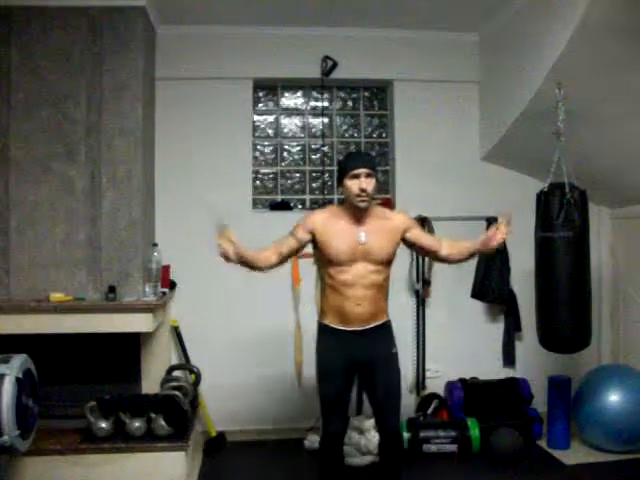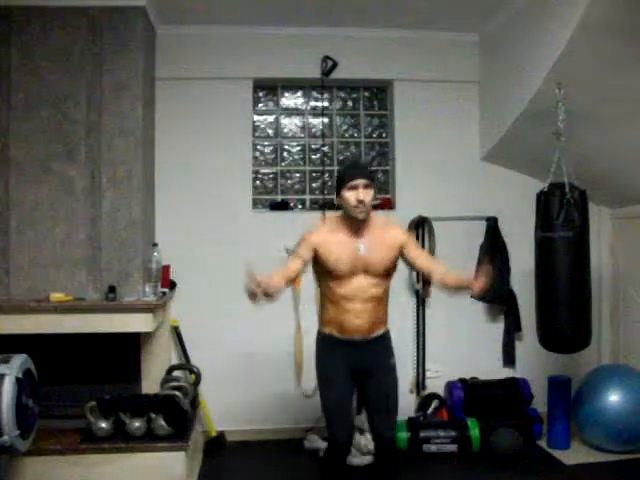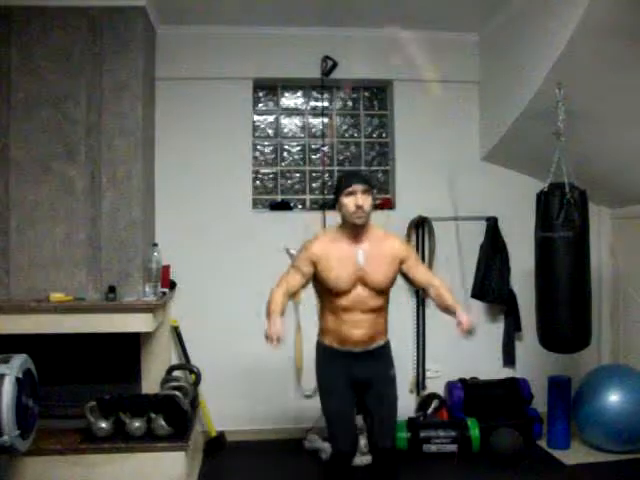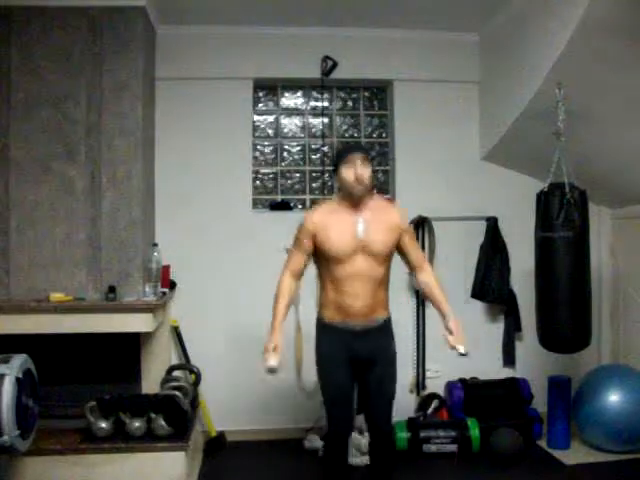
dt=0.1s
person 1, frame 1
left shoulder: (397, 222)
right shoulder: (318, 222)
left elbow: (442, 249)
right elbow: (273, 255)
left wrist: (482, 244)
right wrist: (239, 254)
left hip: (379, 337)
right hip: (333, 339)
left knee: (390, 426)
right knee: (334, 428)
person 1, frame 2
left shoulder: (395, 235)
right shoulder: (318, 237)
left elbow: (434, 271)
right elbow: (283, 277)
left wrist: (465, 281)
right wrist: (263, 287)
left hip: (378, 348)
right hip: (333, 349)
left knee: (385, 436)
right knee: (339, 437)
person 1, frame 3
left shoulder: (395, 246)
right shoulder: (318, 248)
left elbow: (433, 286)
right elbow: (282, 291)
left wrist: (457, 311)
right wrist: (274, 319)
left hip: (378, 359)
right hip: (333, 360)
left knee: (384, 445)
right knee: (343, 446)
person 1, frame 4
left shoulder: (395, 219)
right shoulder: (315, 221)
left elbow: (422, 270)
right elbow: (290, 275)
left wrist: (448, 320)
right wrist: (276, 332)
left hip: (379, 334)
right hip: (334, 335)
left knee: (381, 425)
right knee: (340, 425)
